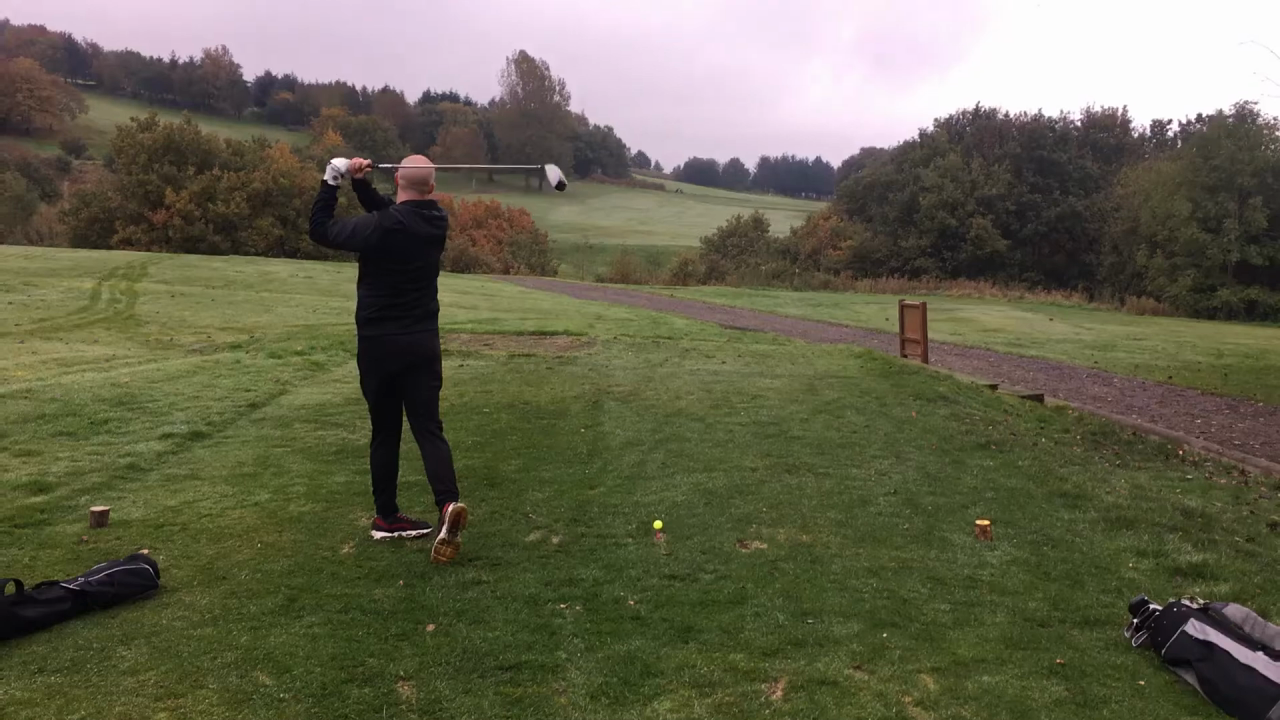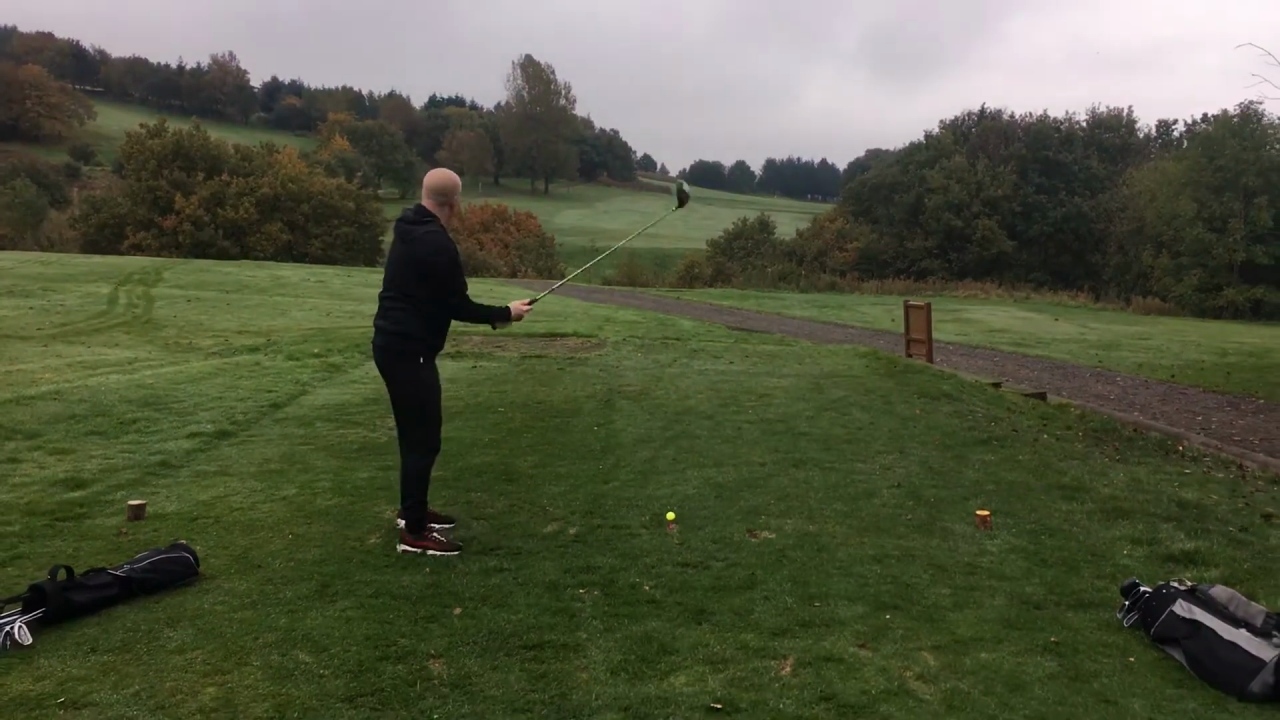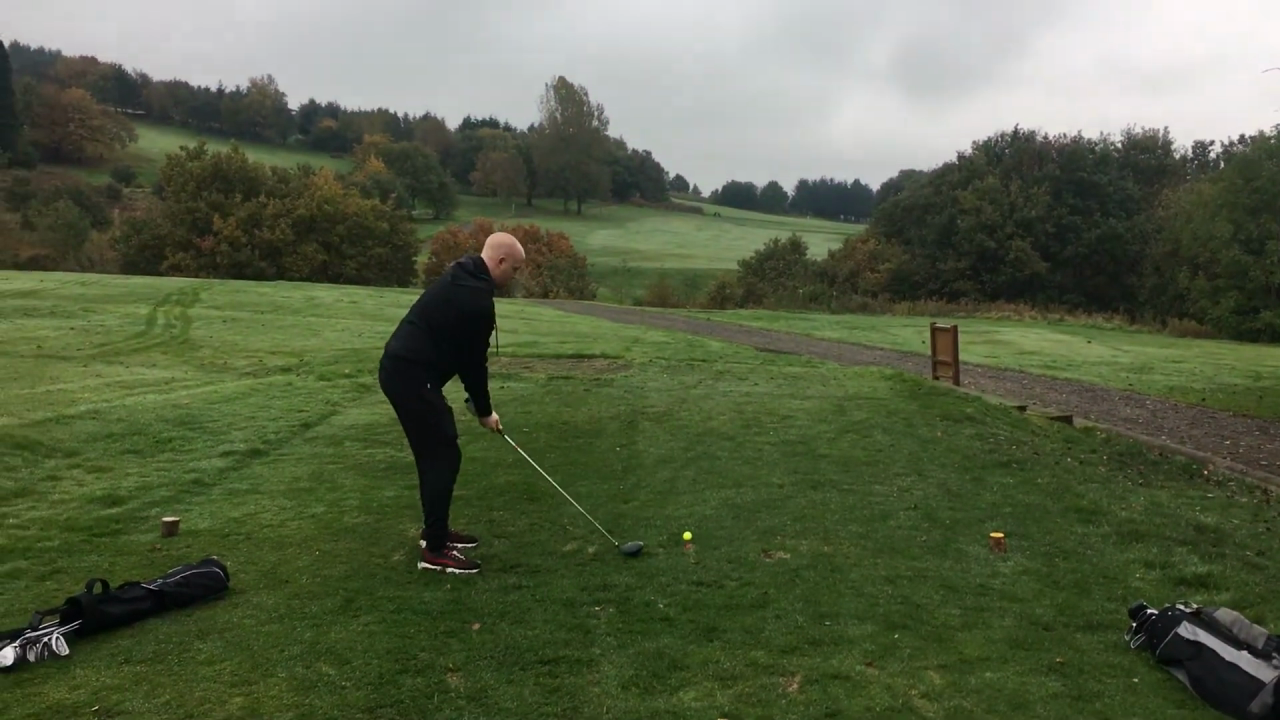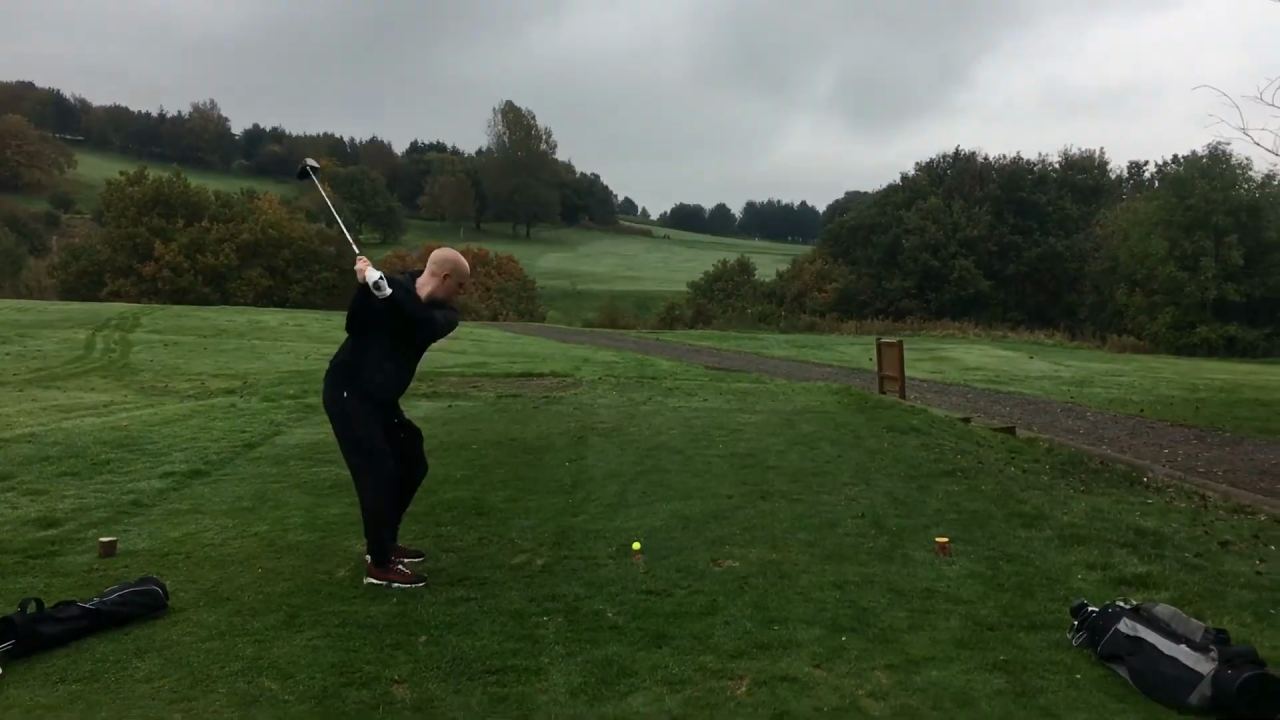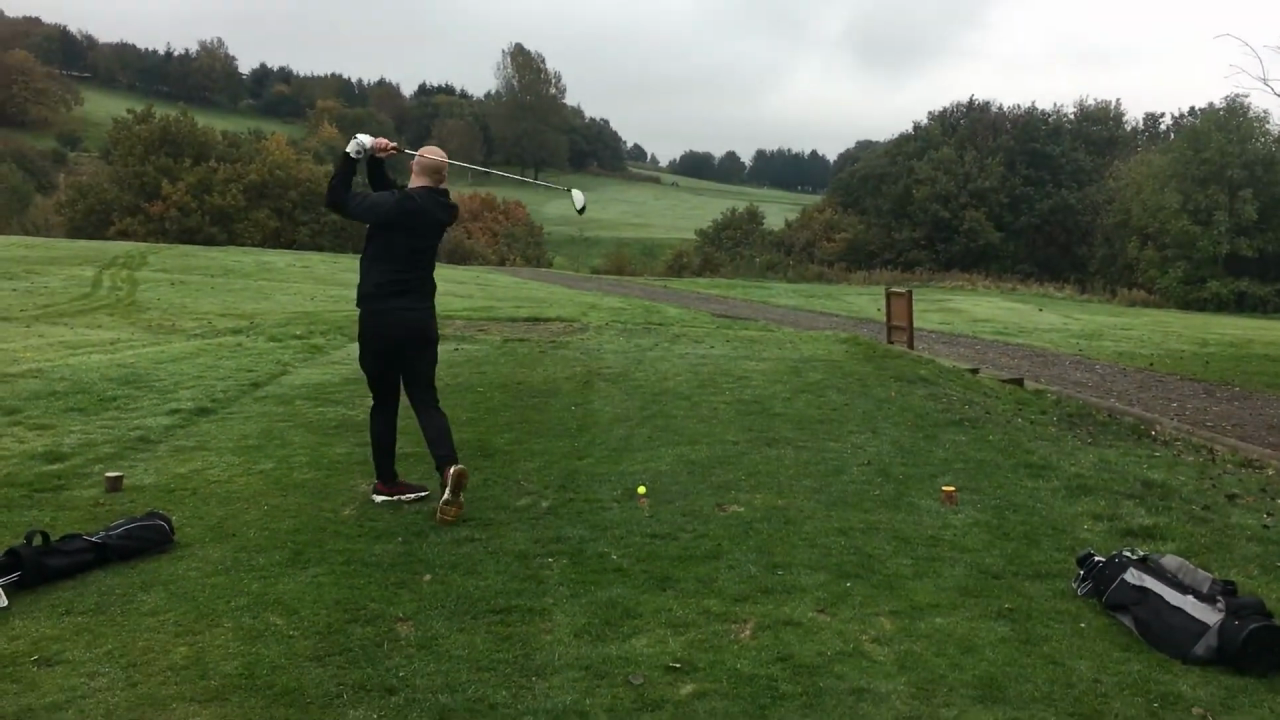
dt=1s
person 1, frame 1
left shoulder: (380, 228)
right shoulder: (436, 223)
left elbow: (320, 230)
left wrist: (333, 177)
right wrist: (359, 181)
left hip: (379, 343)
right hip: (422, 341)
left knee: (384, 430)
right knee: (428, 427)
left ankle: (386, 516)
right ankle: (448, 502)
person 1, frame 2
left shoulder: (409, 232)
right shoulder: (436, 243)
right elbow: (457, 306)
left wrist: (494, 315)
right wrist: (505, 312)
left hip: (394, 343)
right hip: (410, 350)
left knee: (416, 432)
right knee: (422, 438)
left ankle: (412, 509)
right ankle: (413, 532)
person 1, frame 3
left shoulder: (461, 278)
right shoulder: (476, 300)
right elbow: (473, 360)
left wrist: (478, 403)
right wrist: (484, 410)
left hip: (401, 367)
right hip: (412, 376)
left knee: (435, 453)
right knee: (443, 456)
left ankle: (435, 530)
right ankle: (435, 549)
person 1, frame 4
left shoulder: (444, 312)
right shoulder: (393, 288)
left elbow: (425, 325)
right elbow: (356, 328)
left wrist: (380, 287)
right wrist: (365, 286)
left hip: (383, 399)
right hip: (348, 392)
left knee: (412, 465)
right knee: (377, 474)
left ankle: (384, 543)
right ankle: (380, 564)
person 1, frame 5
left shoulder: (397, 206)
right shoulder: (442, 211)
left elbow: (335, 199)
left wrist: (358, 147)
right wrist: (374, 157)
left hip: (379, 317)
right hip: (419, 318)
left knee: (384, 401)
right knee: (425, 400)
left ankle: (386, 482)
right ankle: (449, 467)
